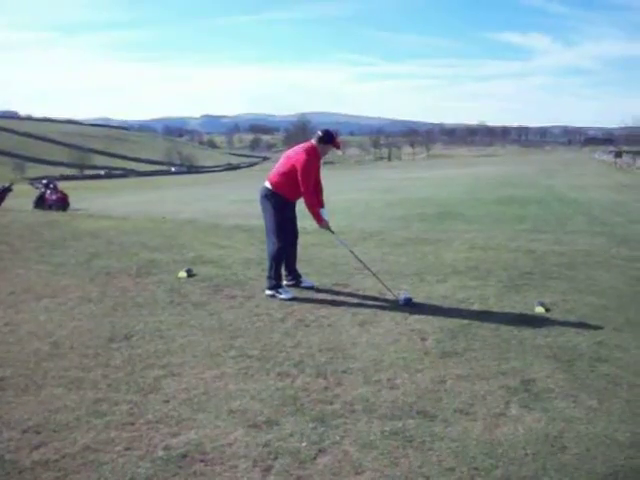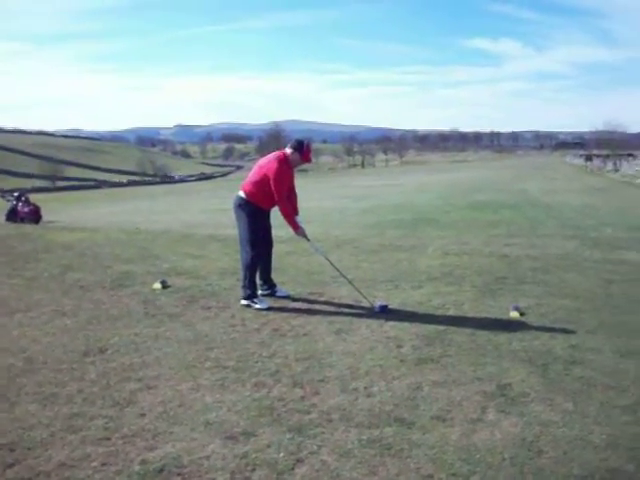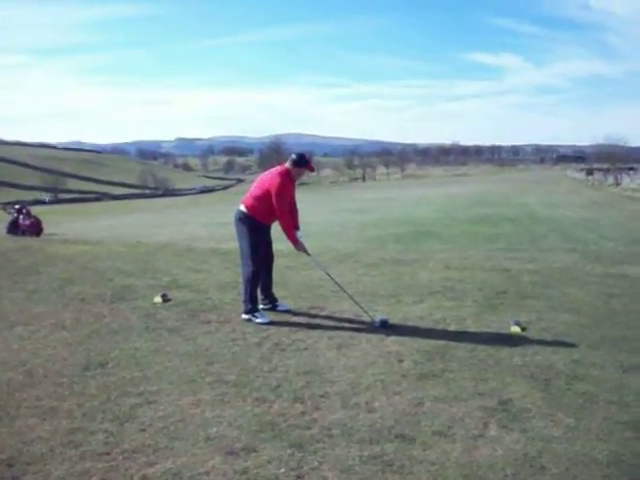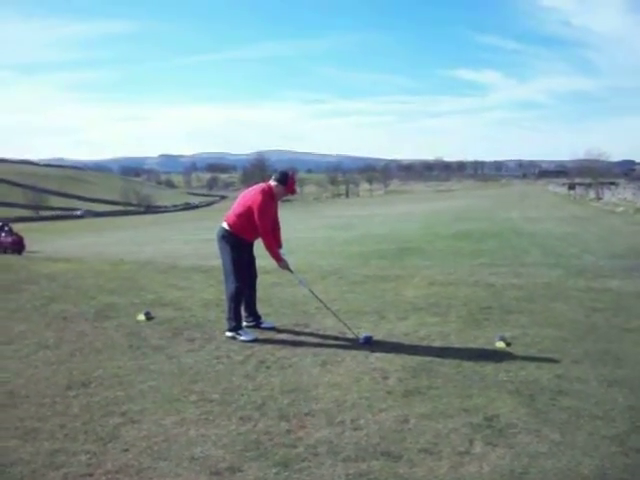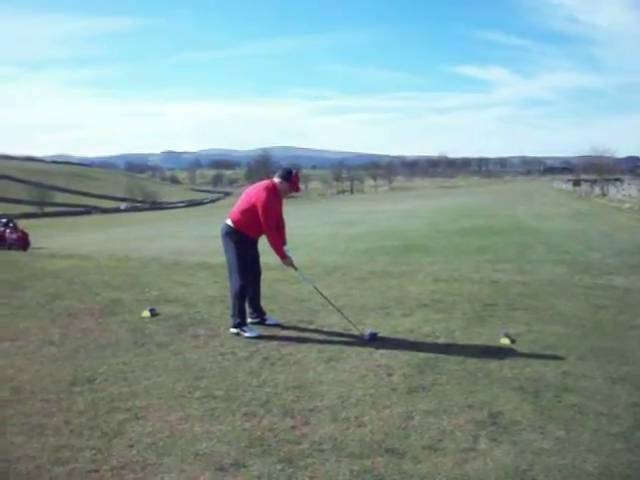
dt=1s
person 1, frame 1
left shoulder: (313, 155)
right shoulder: (305, 157)
left elbow: (316, 185)
right elbow: (307, 192)
left wrist: (322, 211)
right wrist: (319, 219)
left hip: (286, 198)
right hip: (273, 197)
left knee: (291, 237)
right knee: (279, 241)
left ankle: (291, 277)
right ankle: (273, 286)
person 1, frame 2
left shoulder: (286, 164)
right shoulder: (277, 166)
left elbow: (290, 193)
right elbow: (282, 200)
left wrist: (297, 218)
right wrist: (295, 226)
left hip: (260, 207)
right hip: (247, 206)
left knee: (266, 247)
right knee: (252, 250)
left ankle: (266, 286)
right ankle: (248, 295)
person 1, frame 3
left shoulder: (287, 179)
right shoulder: (279, 181)
left elbow: (291, 207)
right elbow: (282, 216)
left wrist: (297, 233)
right wrist: (295, 242)
left hip: (260, 222)
right hip: (248, 220)
left knee: (267, 261)
right knee: (253, 265)
left ankle: (267, 300)
right ankle: (249, 310)
person 1, frame 4
left shoulder: (270, 196)
right shoulder: (261, 198)
left elbow: (274, 225)
right elbow: (265, 233)
left wrist: (279, 250)
right wrist: (278, 259)
left hip: (243, 239)
right hip: (230, 238)
left knee: (250, 279)
right knee: (236, 282)
left ankle: (251, 318)
right ankle: (233, 327)
person 1, frame 5
left shoulder: (275, 193)
right shoulder: (265, 195)
left elbow: (279, 222)
right elbow: (270, 230)
left wrist: (284, 247)
right wrist: (283, 256)
left hip: (248, 235)
right hip: (235, 234)
left knee: (254, 275)
right knee: (241, 279)
left ankle: (256, 315)
right ankle: (238, 324)
